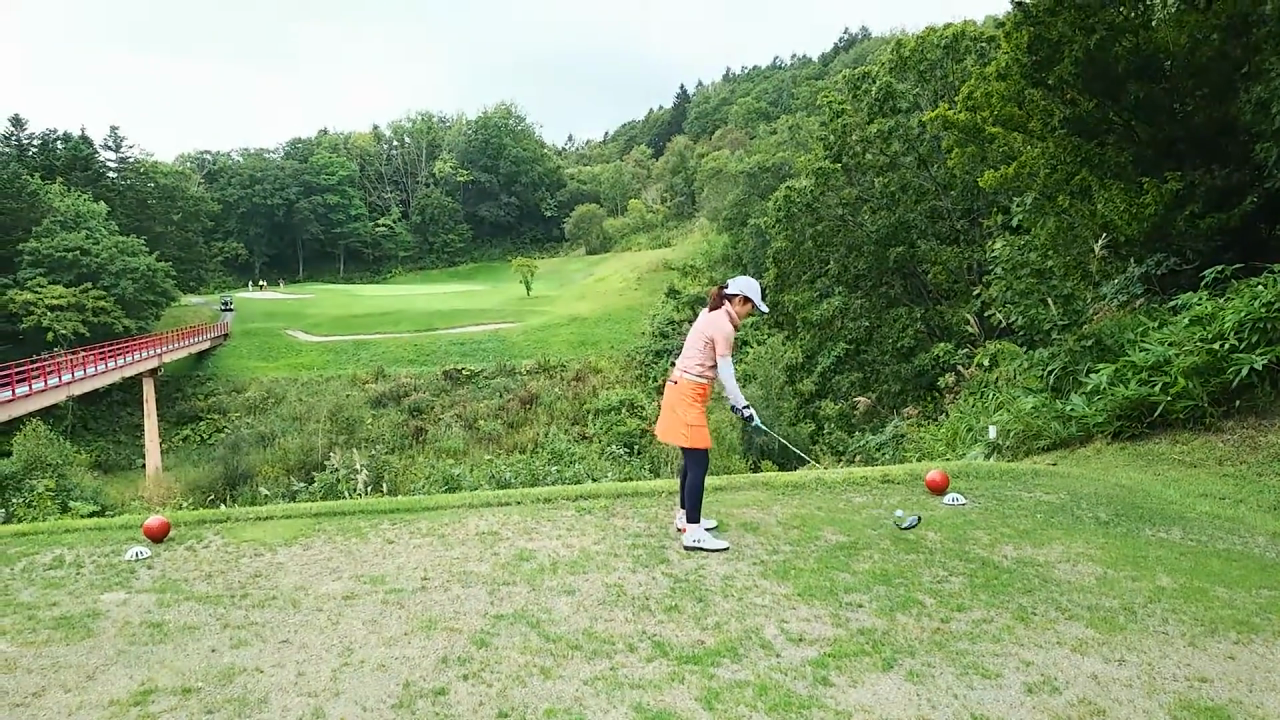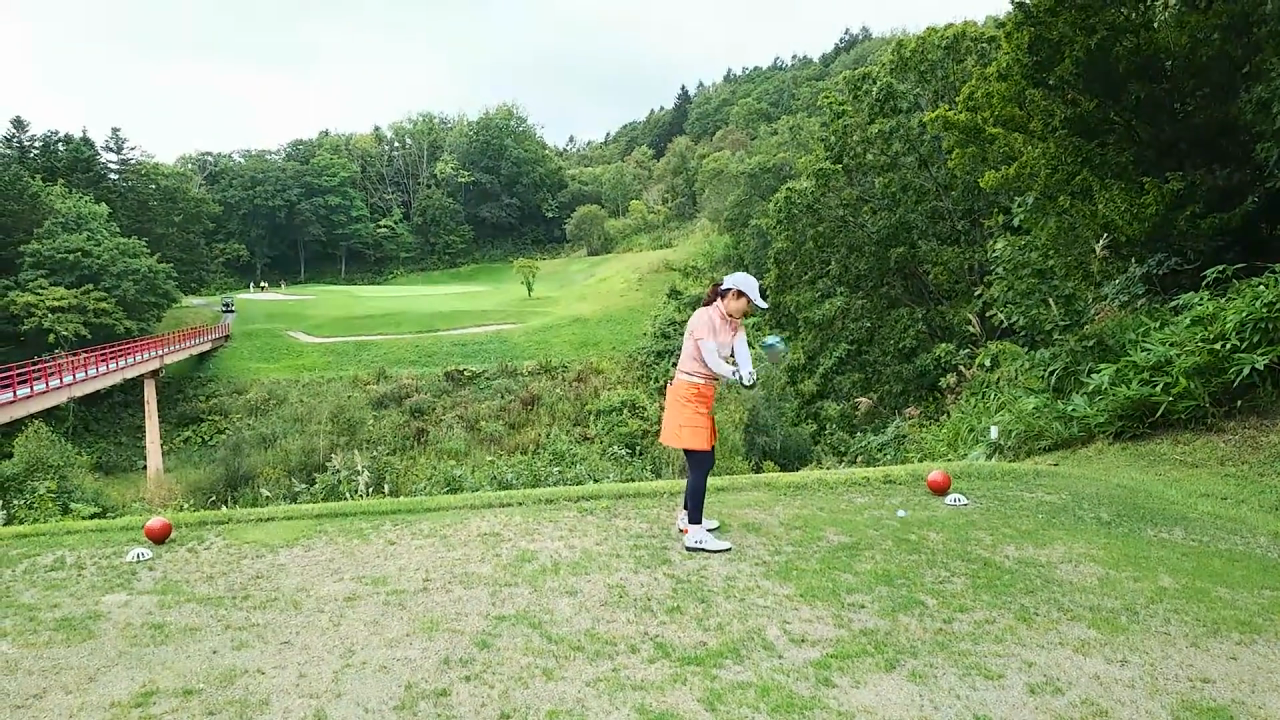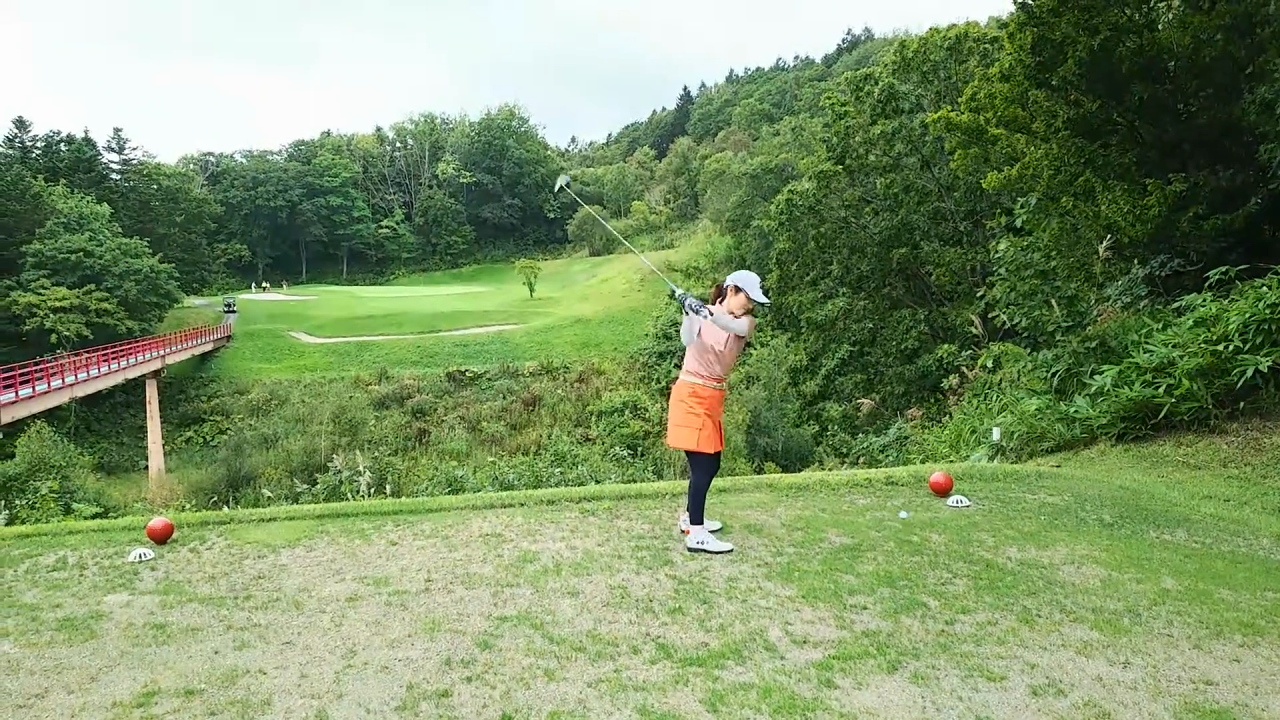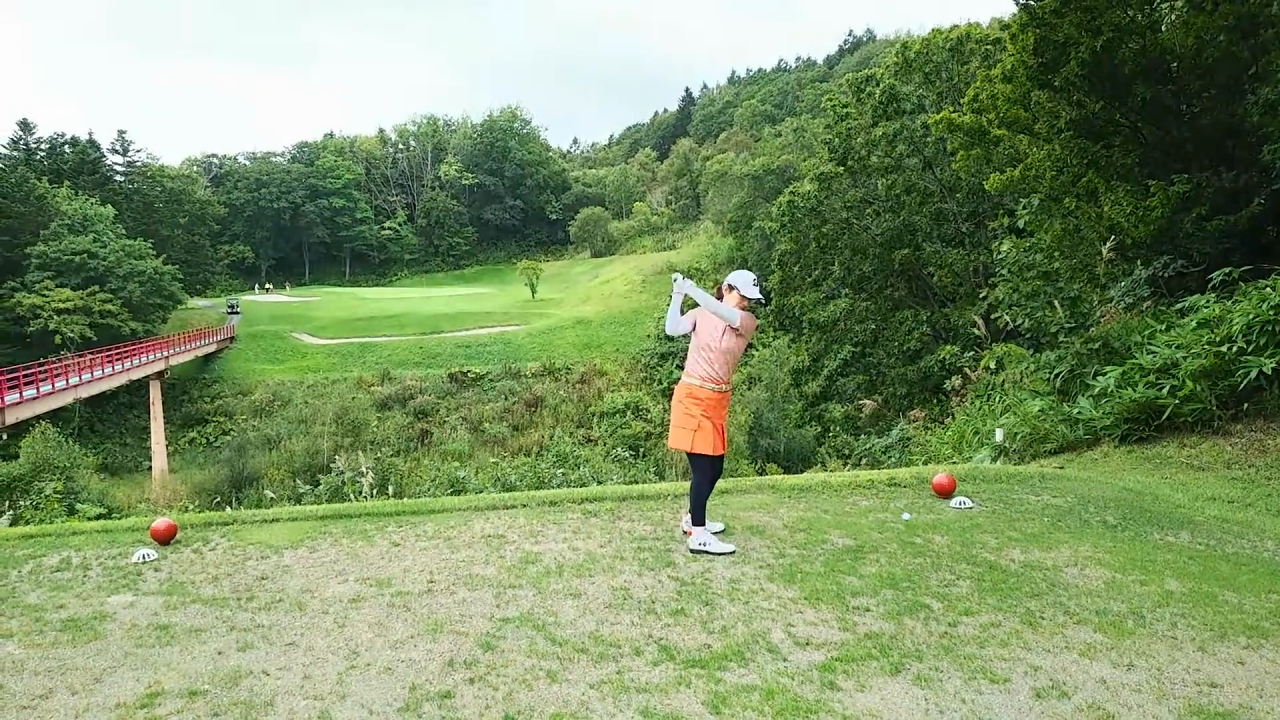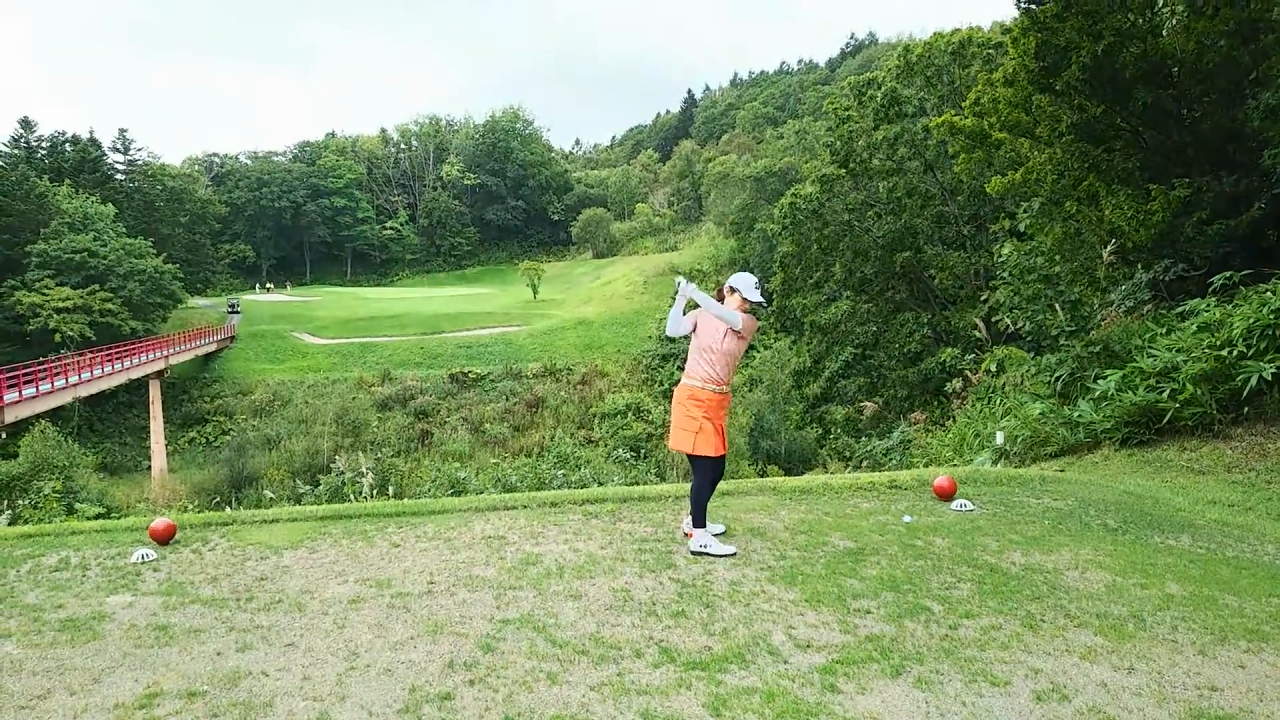
dt=0.2s
person 1, frame 1
left shoulder: (711, 315)
right shoulder: (723, 327)
left elbow: (717, 367)
right elbow: (725, 373)
left wrist: (735, 400)
right wrist: (742, 404)
left hip: (683, 389)
right hip: (688, 394)
left knee: (692, 459)
right knee: (699, 462)
left ankle: (686, 515)
right ankle: (692, 532)
person 1, frame 2
left shoulder: (734, 324)
right shoulder: (704, 316)
left elbow: (742, 352)
right elbow: (710, 360)
left wrist: (747, 373)
right wrist: (734, 373)
left hip: (700, 396)
right hip: (688, 394)
left knee: (704, 460)
right knee: (700, 463)
left ankle: (688, 516)
right ankle: (694, 533)
person 1, frame 3
left shoulder: (746, 322)
right shoulder: (702, 310)
left elbow: (734, 327)
right elbow: (687, 340)
left wrist: (705, 312)
right wrist: (689, 313)
left hip: (714, 397)
right hip: (691, 394)
left knee: (711, 463)
right knee: (701, 465)
left ankle: (690, 517)
right ankle: (696, 534)
person 1, frame 4
left shoulder: (747, 322)
right shoulder: (700, 314)
left elbow: (722, 313)
right elbow: (672, 329)
left wrist: (691, 289)
right wrist: (678, 295)
left hip: (718, 400)
right hip: (692, 396)
left knee: (714, 467)
right knee: (703, 468)
left ankle: (693, 519)
right ankle: (698, 536)
person 1, frame 5
left shoulder: (749, 324)
right shoulder: (701, 316)
left elbow: (727, 316)
right elbow: (672, 330)
left wrist: (694, 293)
right wrist: (682, 297)
left hip: (719, 401)
right hip: (693, 398)
left knee: (716, 468)
right knee: (704, 470)
left ankle: (694, 521)
right ankle: (699, 538)
